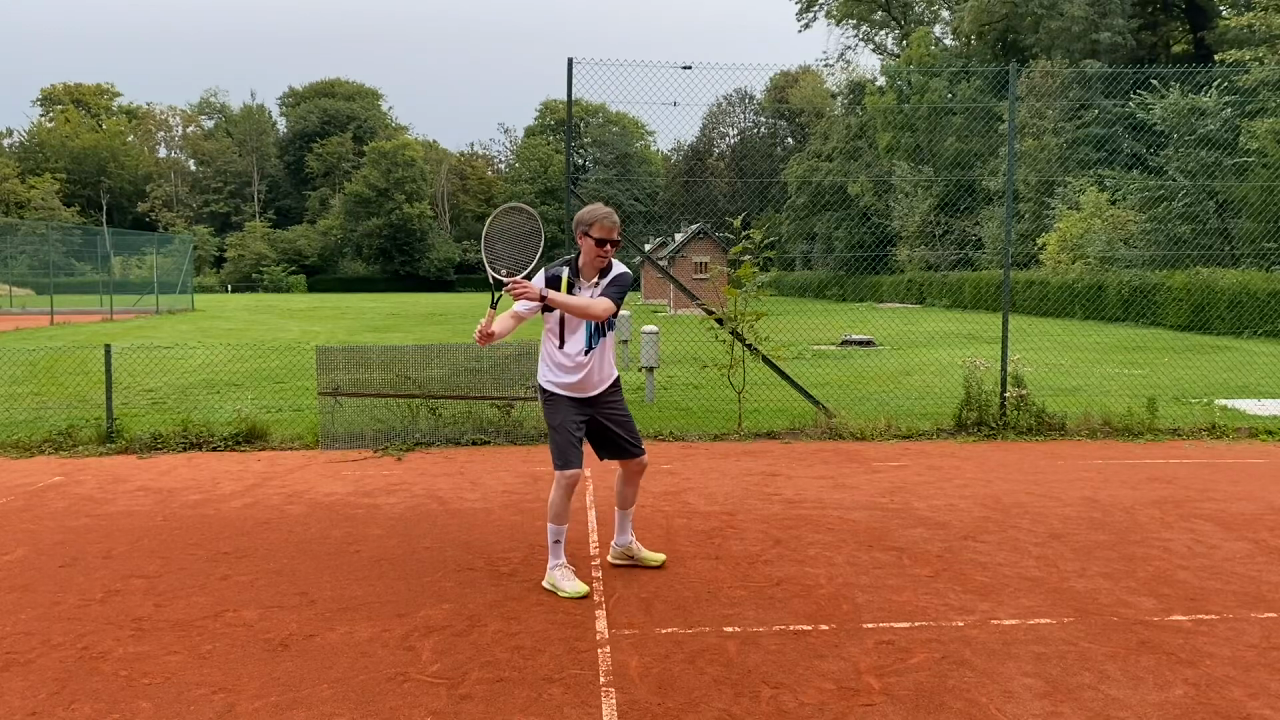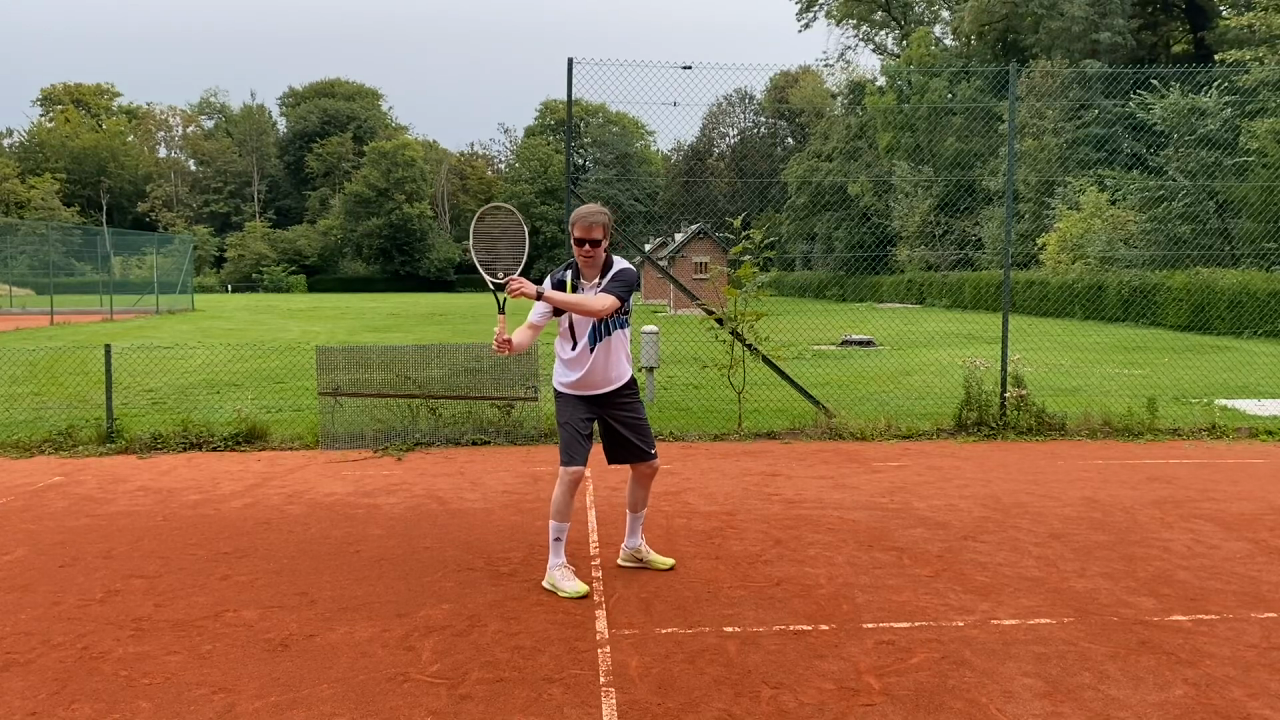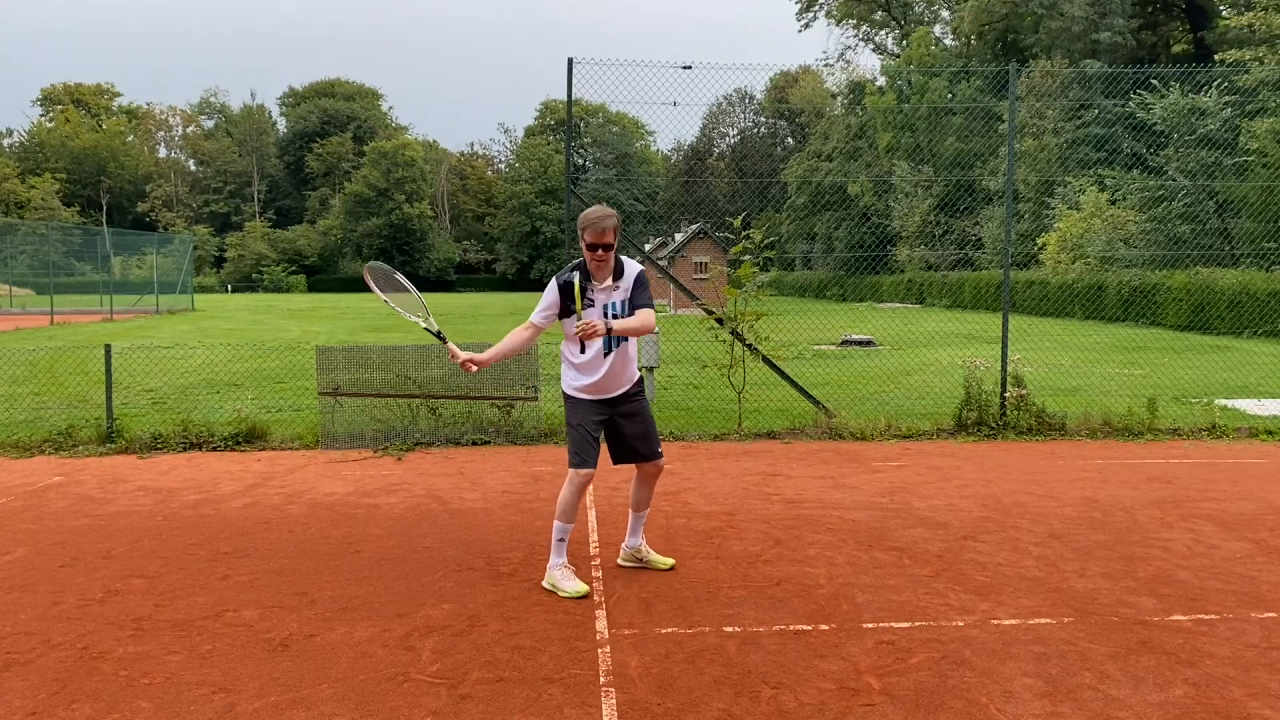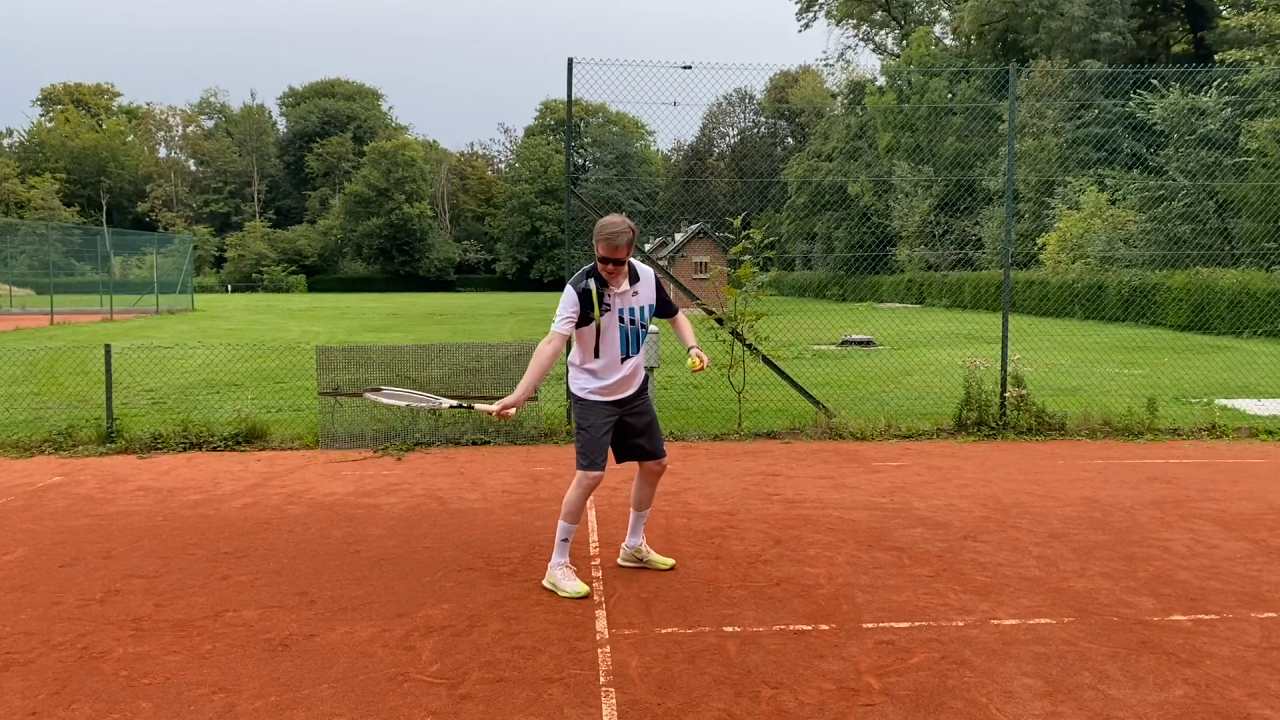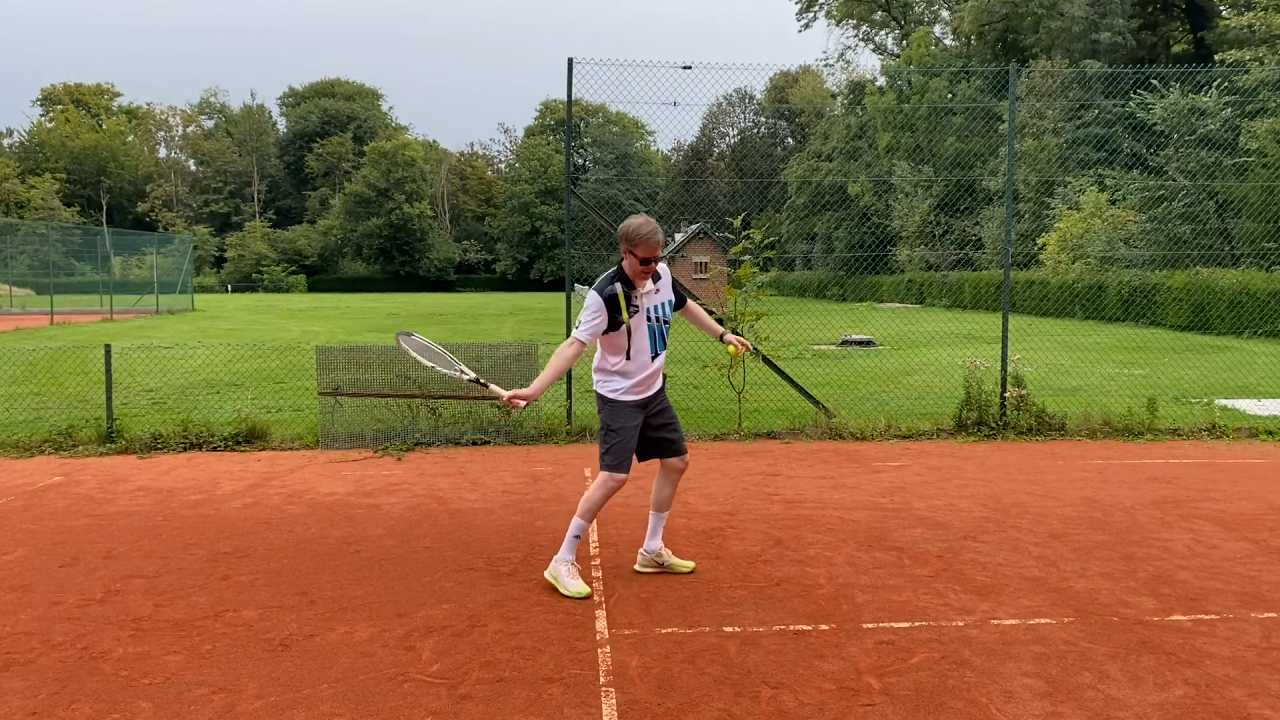
dt=1s
person 1, frame 1
left shoulder: (619, 276)
right shoulder: (552, 275)
left elbow: (599, 310)
right elbow: (515, 314)
left wrist: (546, 297)
right wrist: (491, 329)
left hip: (604, 387)
right hip: (561, 391)
left knee: (635, 462)
right knee: (569, 474)
left ankle: (624, 544)
right ankle: (555, 567)
person 1, frame 2
left shoulder: (624, 273)
right shoulder: (558, 279)
left elbow: (599, 306)
right elbow: (532, 327)
left wrist: (539, 293)
right wrist: (510, 342)
left hip: (619, 388)
right hip: (573, 391)
left knee: (646, 465)
right knee: (572, 472)
left ankle: (633, 546)
right ankle: (556, 567)
person 1, frame 3
left shoulder: (634, 274)
right shoulder: (565, 282)
left elbow: (648, 321)
right elbow: (530, 330)
left wrist: (609, 326)
right wrist: (484, 357)
left hip: (627, 389)
right hip: (583, 394)
left knee: (652, 465)
right knee: (581, 474)
left ankle: (633, 546)
right ankle: (556, 566)
person 1, frame 4
left shoulder: (647, 277)
right shoulder: (580, 288)
left elbow: (674, 316)
right elbow: (553, 343)
left wrist: (692, 347)
right wrist: (519, 394)
left hip: (634, 390)
right hip: (593, 395)
left knee: (655, 464)
right knee: (589, 475)
left ankle: (634, 546)
right ankle: (558, 566)
person 1, frame 5
left shoulder: (662, 275)
right shoulder: (605, 293)
left elbow: (685, 306)
right elbow: (574, 346)
left wrist: (723, 335)
right wrist: (534, 390)
left hip: (653, 390)
right hip: (619, 396)
left knee: (675, 463)
right knee: (613, 476)
left ankle: (652, 550)
right ankle: (563, 562)
